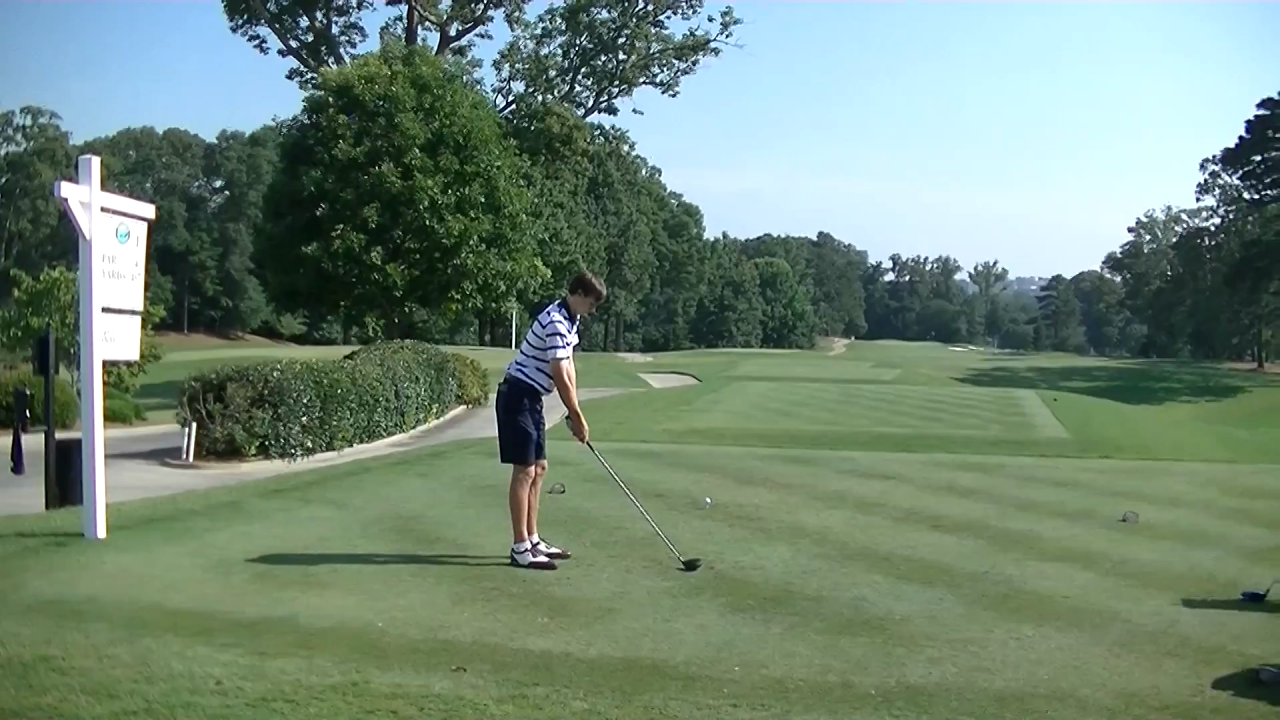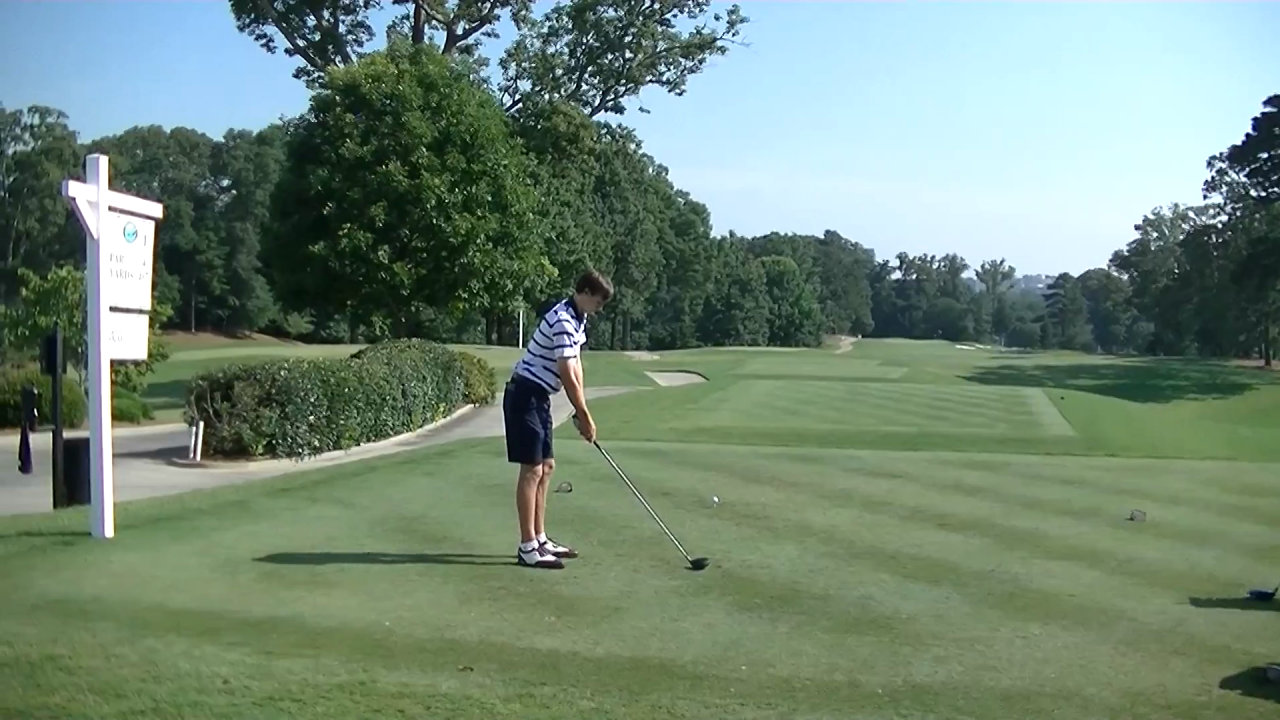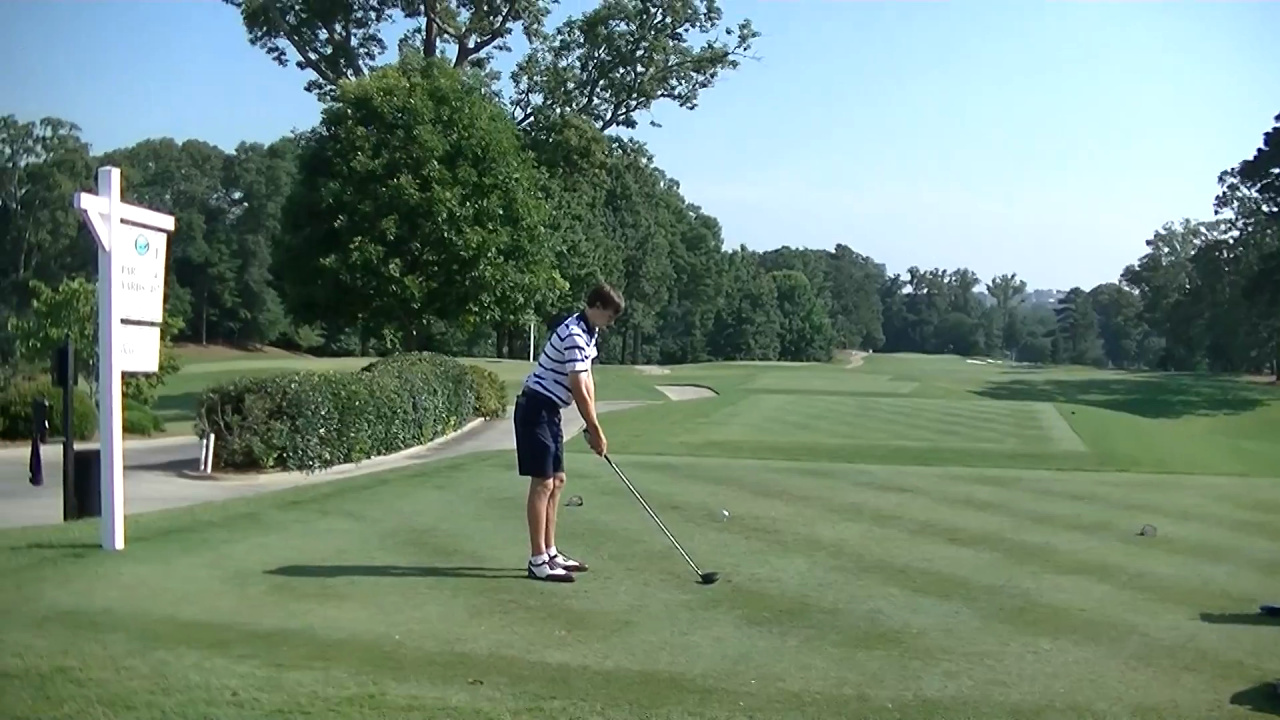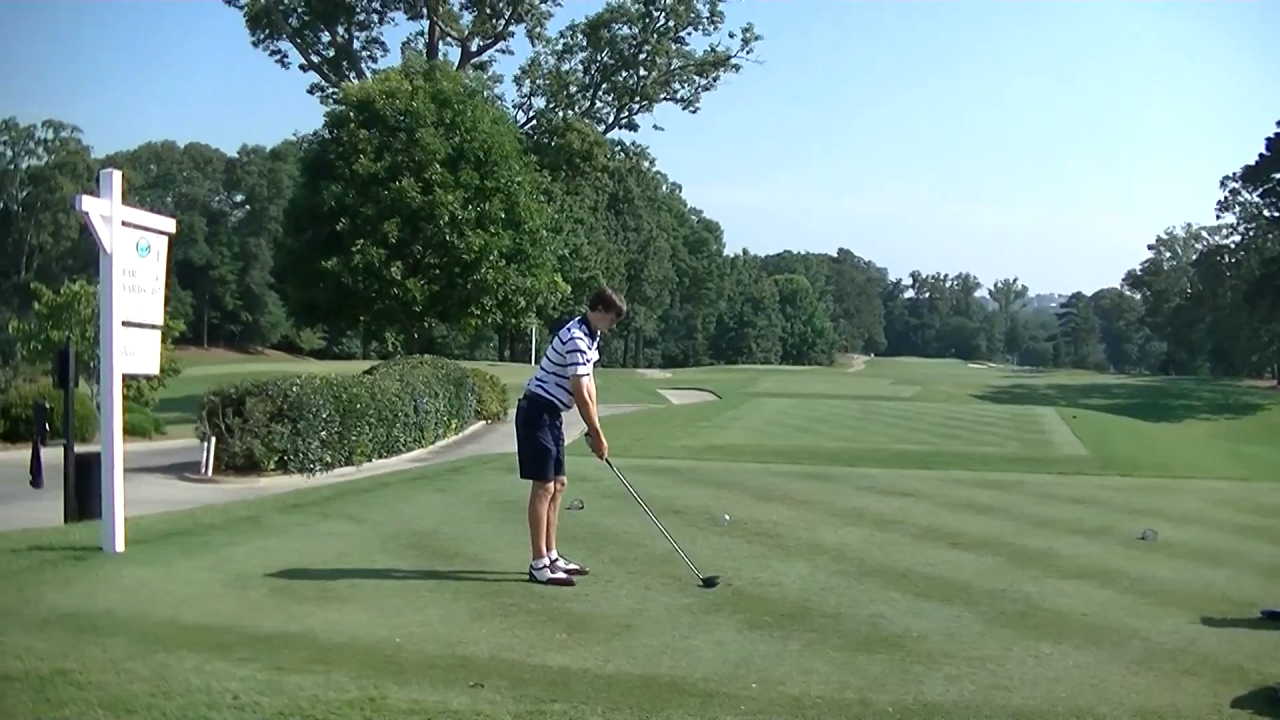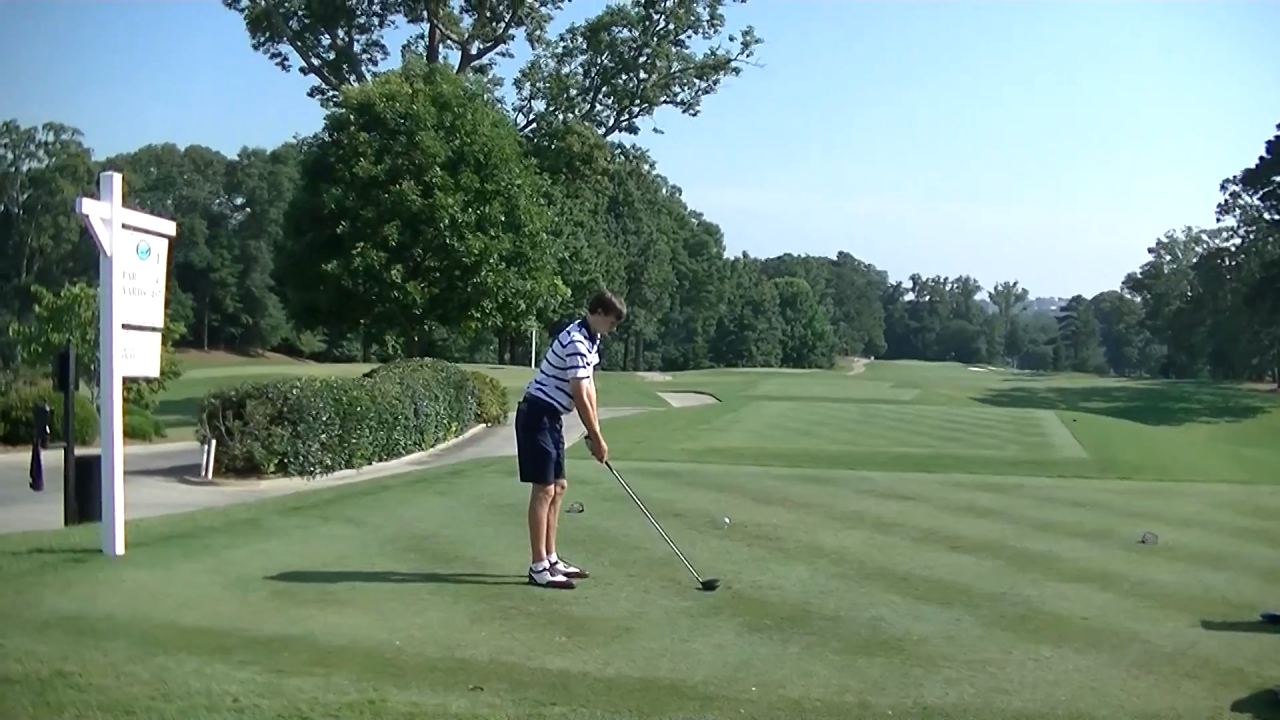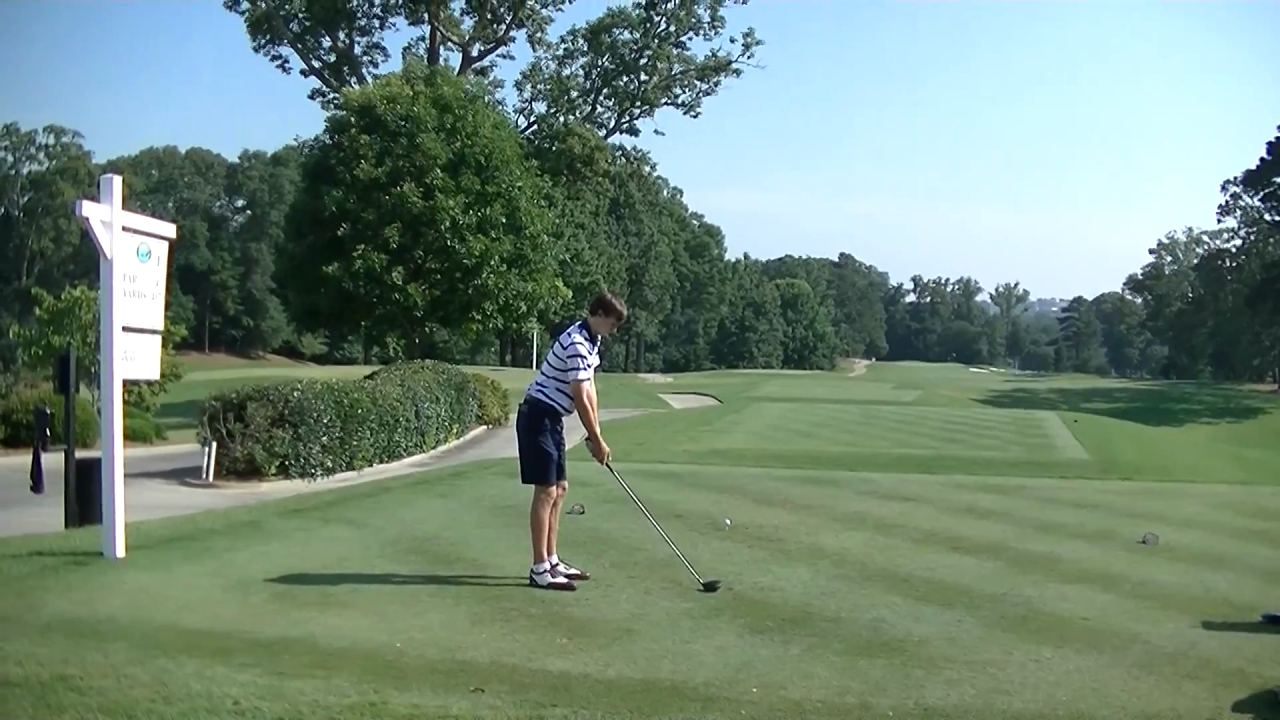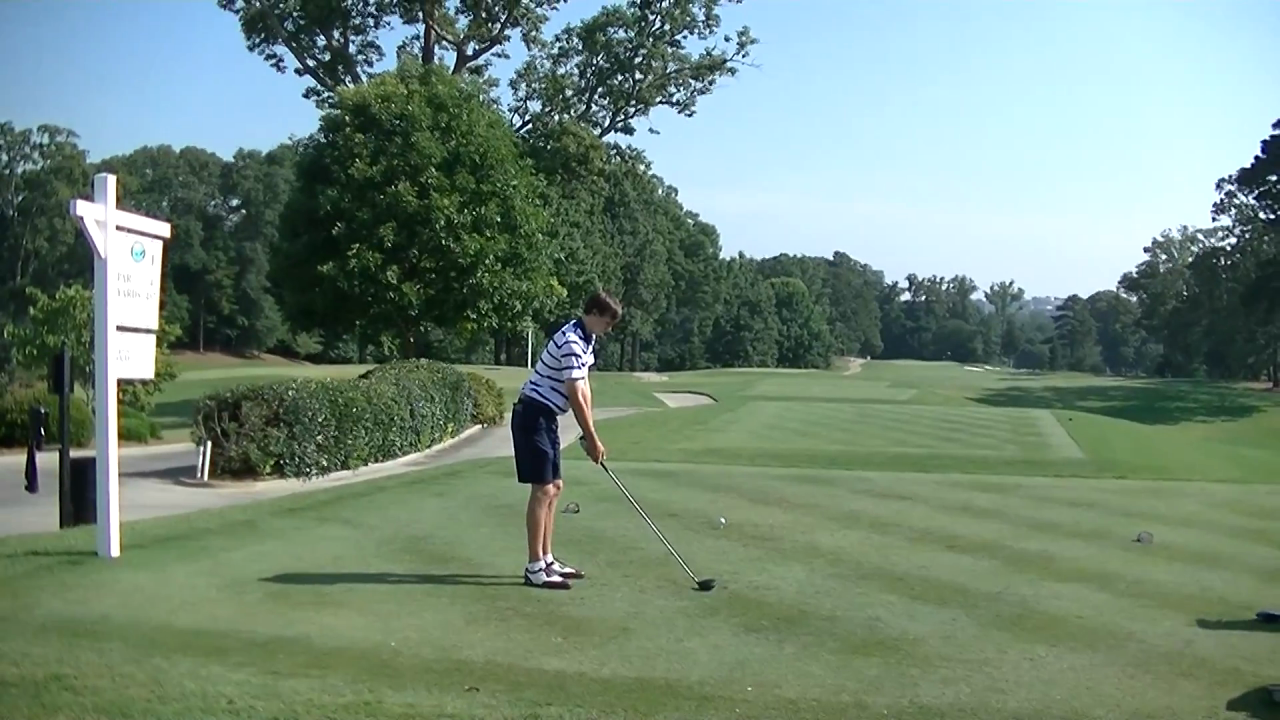
dt=0.1s
person 1, frame 1
left shoulder: (570, 318)
right shoulder: (555, 322)
left elbow: (569, 367)
right elbow: (560, 377)
left wrist: (573, 413)
right wrist: (578, 417)
left hip: (531, 398)
right hip: (517, 396)
left knee: (539, 468)
right knee: (524, 470)
left ankle: (533, 539)
right ankle: (520, 548)
person 1, frame 2
left shoulder: (577, 317)
right shoulder: (562, 320)
left elbow: (576, 366)
right elbow: (567, 377)
left wrist: (581, 412)
right wrist: (585, 416)
left hip: (538, 396)
right hip: (525, 395)
left knee: (546, 467)
right knee: (532, 469)
left ankle: (539, 538)
right ankle: (527, 547)
person 1, frame 3
left shoulder: (588, 331)
right shoulder: (574, 335)
left elbow: (588, 380)
right elbow: (578, 390)
left wrist: (593, 425)
right wrist: (596, 431)
left hip: (549, 410)
right hip: (536, 409)
left knee: (557, 481)
right knee: (542, 483)
left ankle: (550, 552)
right ankle: (538, 560)
person 1, frame 4
left shoulder: (590, 335)
right shoulder: (576, 338)
left elbow: (589, 383)
right elbow: (580, 394)
left wrist: (594, 429)
right wrist: (597, 435)
left hip: (551, 413)
right hip: (537, 412)
left knee: (558, 484)
right knee: (544, 486)
left ankle: (550, 556)
right ankle: (538, 564)
person 1, frame 5
left shoulder: (590, 338)
right shoulder: (576, 342)
left elbow: (589, 387)
right elbow: (579, 396)
left wrist: (596, 431)
right wrist: (597, 438)
left hip: (550, 416)
right hip: (537, 415)
left knee: (558, 487)
right knee: (544, 489)
left ankle: (551, 559)
right ankle: (538, 567)
person 1, frame 6
left shoulder: (591, 340)
right shoulder: (577, 343)
left elbow: (590, 389)
right elbow: (580, 399)
left wrist: (596, 433)
right wrist: (597, 440)
left hip: (551, 418)
right hip: (538, 417)
left knee: (559, 489)
right knee: (546, 491)
left ankle: (551, 561)
right ankle: (539, 568)
person 1, frame 7
left shoulder: (586, 338)
right shoulder: (571, 342)
left elbow: (585, 387)
right elbow: (575, 398)
left wrist: (589, 434)
right wrist: (593, 439)
left hip: (546, 417)
right hip: (533, 416)
left knee: (554, 487)
right knee: (543, 489)
left ankle: (546, 559)
right ankle: (534, 567)
